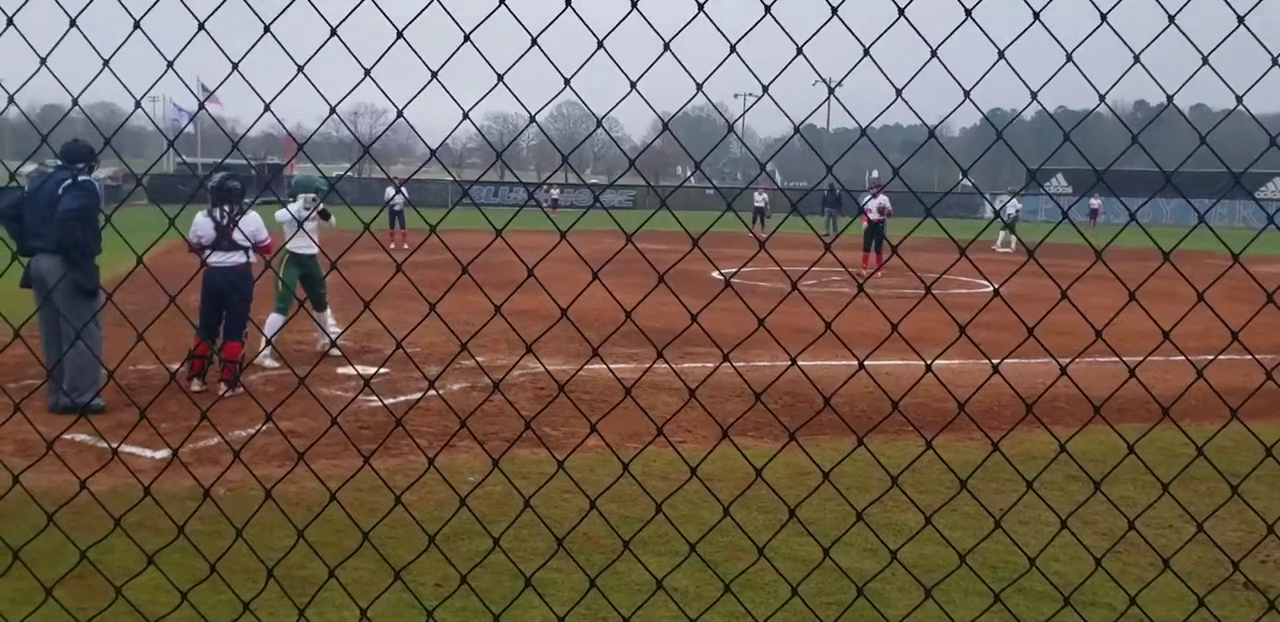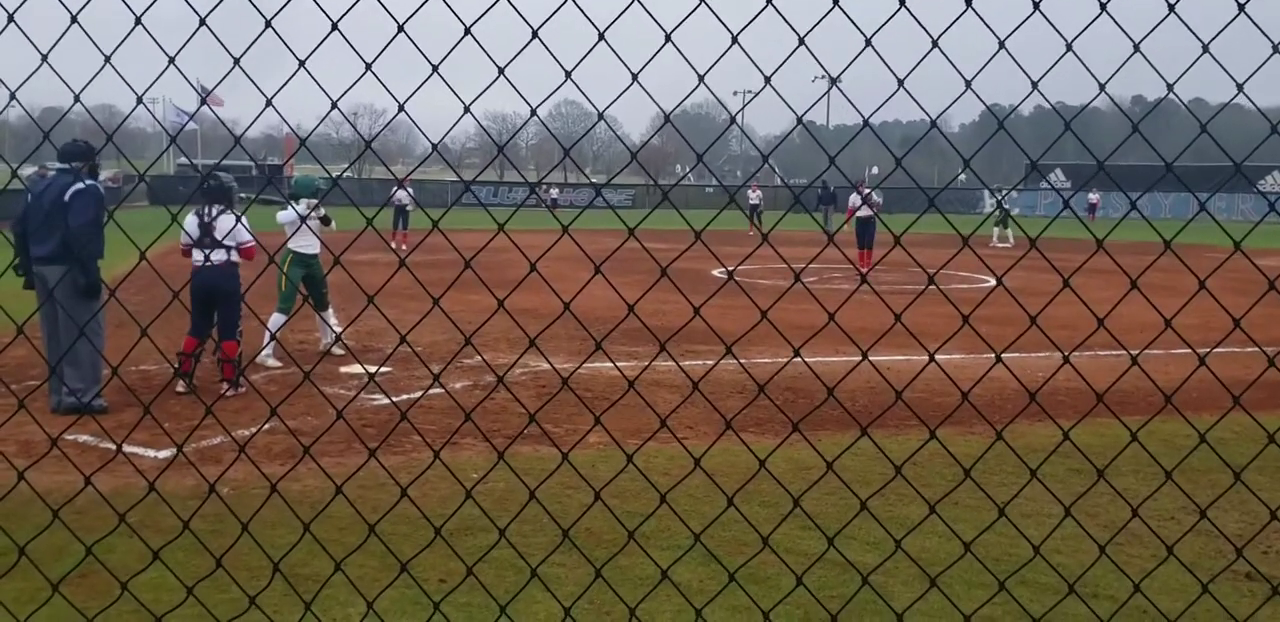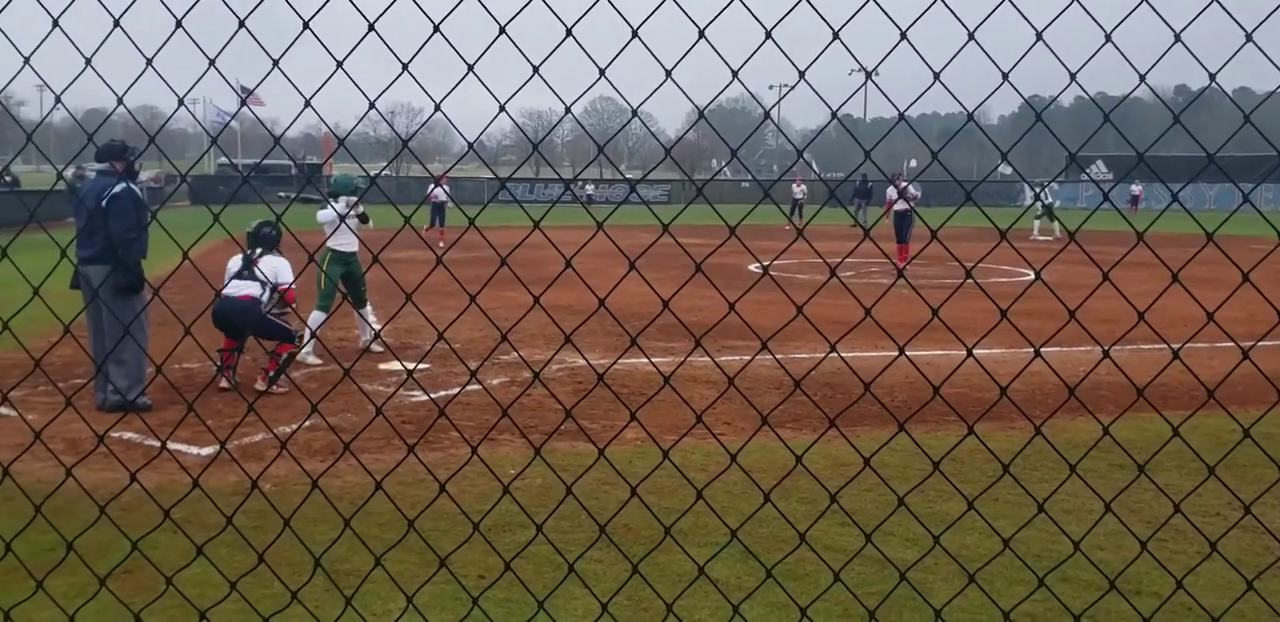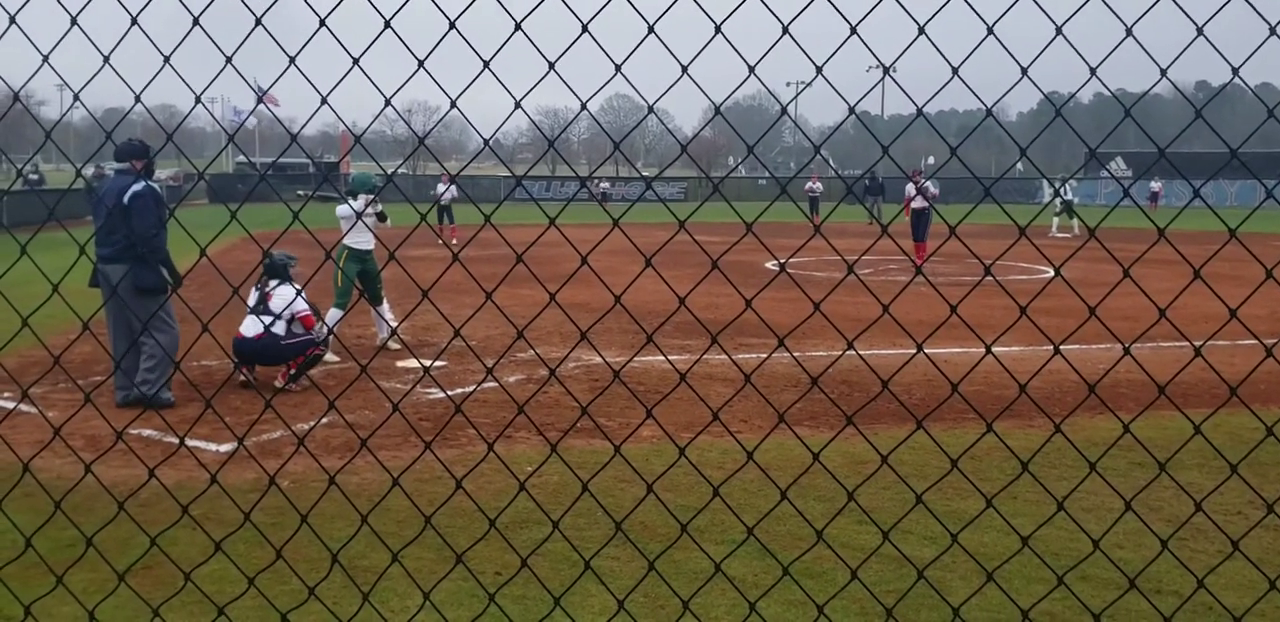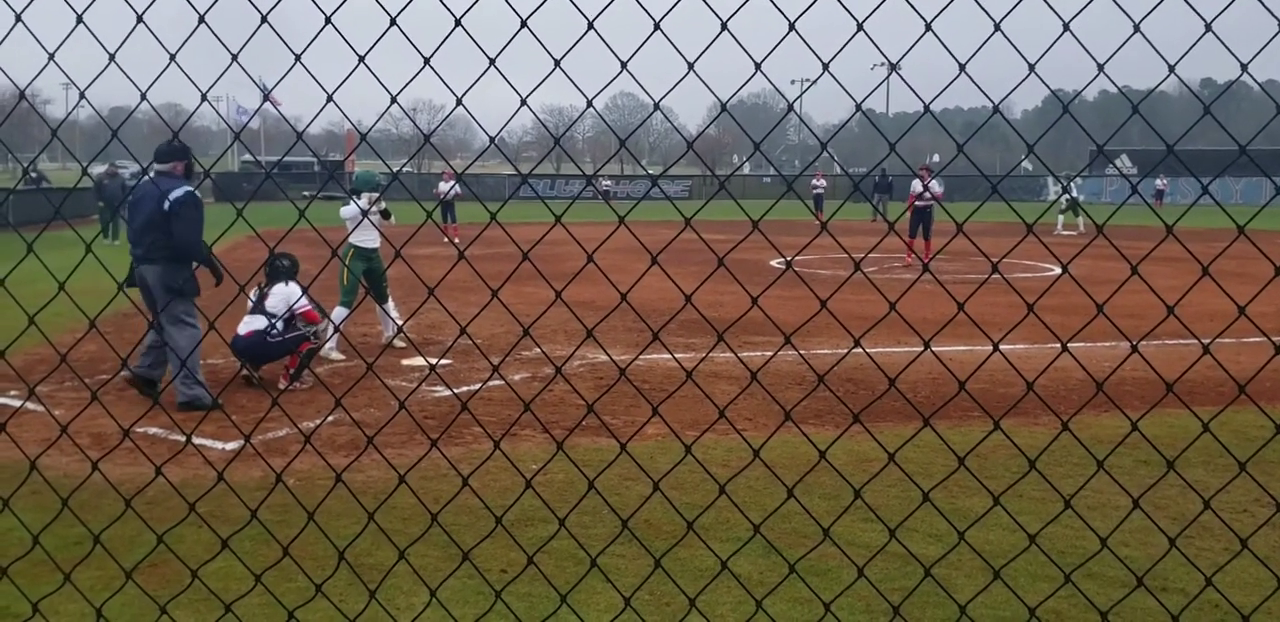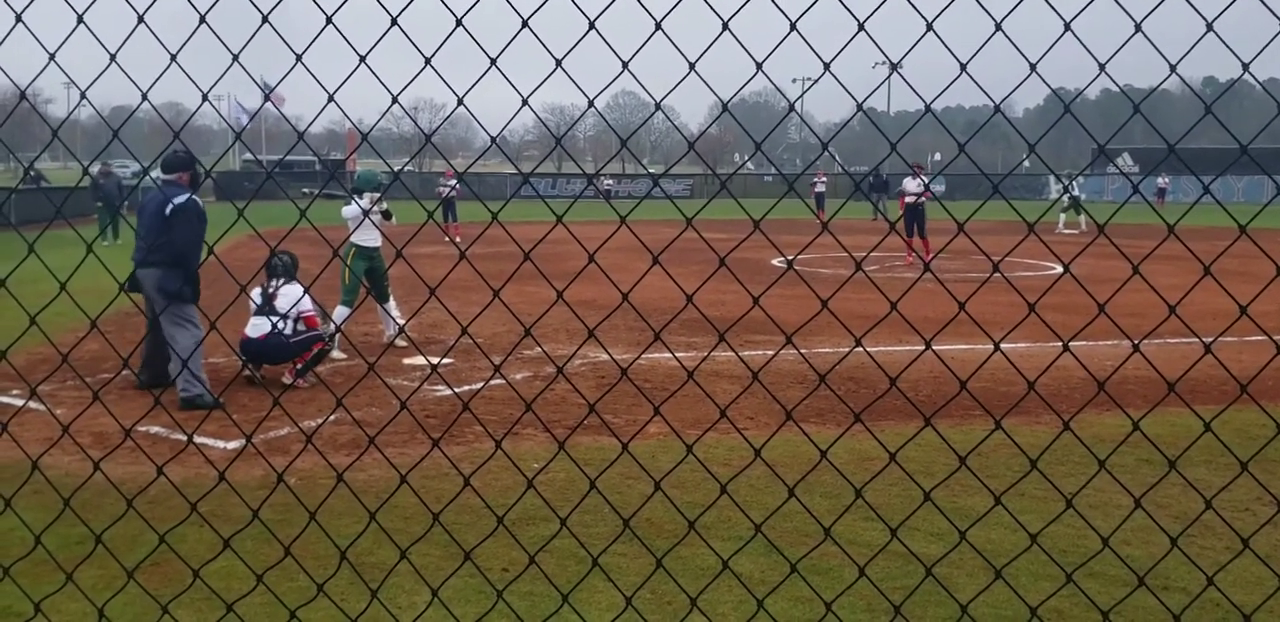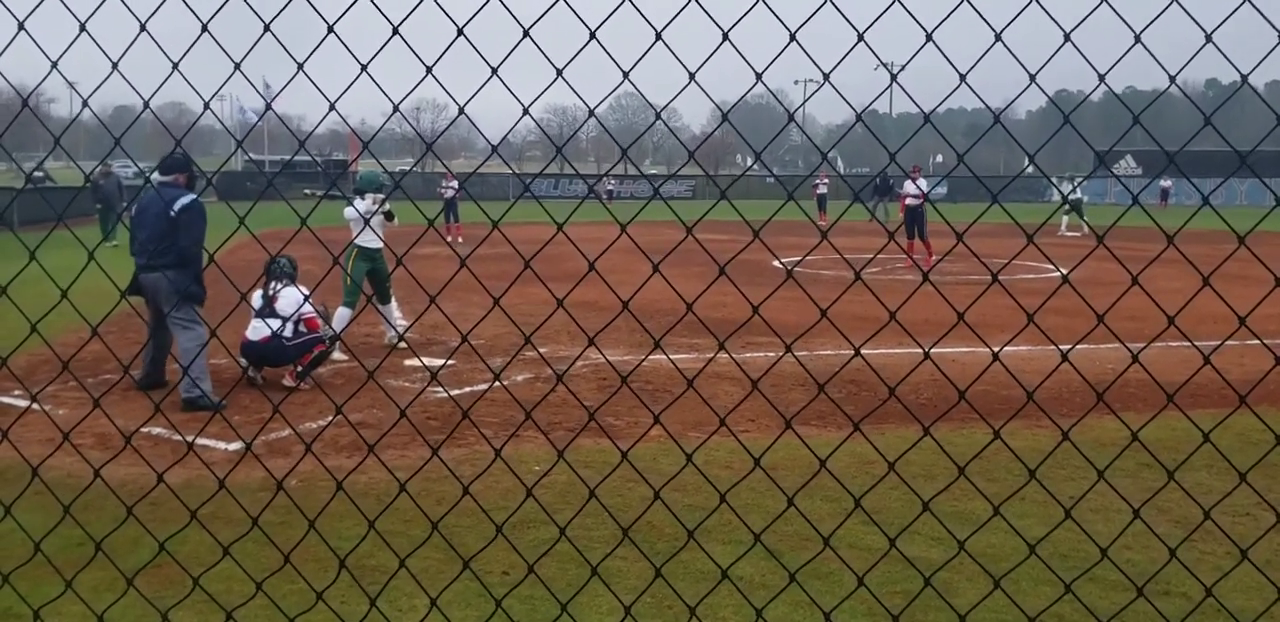
dt=0.7s
person 1, frame 1
left shoulder: (37, 183)
right shoulder: (82, 184)
right elbow: (67, 217)
left wrist: (23, 242)
right wrist: (77, 252)
left hip: (39, 264)
right hip: (68, 266)
left knee: (52, 333)
right knee: (83, 331)
left ankle: (57, 395)
right ankle: (80, 397)
person 1, frame 2
left shoulder: (40, 186)
right shoulder: (85, 188)
left elbow: (20, 227)
right elbow: (81, 232)
left wrist: (25, 258)
right wrist: (90, 272)
left hip: (42, 268)
right hip: (71, 270)
left knee: (54, 335)
right knee: (84, 333)
left ankle: (59, 395)
right ankle: (81, 396)
person 1, frame 3
left shoulder: (88, 188)
right shoulder: (122, 190)
left elbow: (87, 230)
right elbow: (124, 237)
left wrist: (89, 261)
right wrist: (135, 272)
left hip: (88, 268)
right hip: (114, 270)
left knee: (101, 334)
right knee: (129, 332)
left ankle: (105, 393)
right ankle: (125, 394)
person 1, frame 4
left shoulder: (105, 188)
right shoulder: (142, 189)
left elbow: (104, 231)
right elbow: (149, 238)
left wrist: (108, 260)
right wrist: (171, 270)
left hip: (107, 268)
right hip: (136, 269)
left knee: (121, 333)
right knee: (162, 329)
left ankle: (126, 390)
right ankle: (149, 390)
person 1, frame 5
left shoulder: (141, 188)
right shoulder: (182, 194)
left elbow: (133, 230)
right elbow: (188, 241)
right wrist: (212, 264)
left hip: (143, 266)
right hip: (168, 269)
left knee: (163, 323)
right knee: (184, 329)
left ankle: (145, 372)
right ankle: (192, 394)
person 1, frame 6
left shoulder: (152, 198)
right shoulder: (186, 201)
left elbow: (146, 237)
right elbow: (185, 247)
right wrist: (193, 281)
left hip: (146, 270)
right hip: (167, 274)
left knee: (159, 326)
right knee: (187, 331)
left ankle: (151, 375)
right ankle: (193, 392)
person 1, frame 7
left shoulder: (143, 200)
right shoulder: (187, 202)
left elbow: (134, 243)
right elbow: (190, 248)
right wrist: (197, 281)
left hip: (146, 274)
right hip: (173, 276)
left knee: (158, 326)
right knee: (192, 332)
left ankle: (150, 376)
right ankle: (195, 393)
person 2, frame 1
left shoulder: (314, 209)
right shoulder: (290, 209)
left elbow: (331, 221)
right elbow: (279, 217)
left wrist: (318, 206)
right wrist: (300, 204)
left hip: (311, 261)
right hip: (291, 260)
left knee: (321, 303)
right knee: (282, 307)
left ankle: (327, 342)
right ankle: (263, 354)
person 2, frame 2
left shoulder: (314, 209)
right shoulder: (291, 208)
left elbow: (331, 226)
right elbow: (280, 219)
left wrist: (320, 211)
right wrist: (303, 207)
left hip: (313, 260)
right hip: (293, 260)
left knee: (323, 302)
right knee: (284, 307)
left ankle: (328, 342)
right ankle: (265, 353)
person 2, frame 3
left shoulder: (352, 208)
right shoulder: (331, 208)
left elbow: (368, 224)
right elbow: (321, 218)
left wrist: (358, 209)
right wrist: (342, 205)
left hip: (352, 258)
right hip: (333, 258)
left knee: (361, 300)
right knee: (324, 304)
left ankle: (367, 339)
right ankle: (305, 351)
person 2, frame 4
left shoulder: (370, 207)
right shoulder: (348, 205)
left elbow: (386, 223)
right elbow: (340, 213)
left wrist: (377, 207)
right wrist: (362, 202)
left hip: (368, 256)
right hip: (349, 256)
left knee: (378, 298)
right knee: (341, 302)
left ankle: (384, 337)
person 2, frame 5
left shoulder: (374, 205)
right shoulder: (352, 204)
left elbow: (390, 221)
right elbow: (344, 214)
left wrist: (381, 205)
right wrist: (365, 201)
left hip: (373, 254)
right hip: (354, 254)
left knee: (383, 296)
right knee: (347, 300)
left ankle: (390, 335)
right ankle: (328, 346)
person 2, frame 6
left shoulder: (375, 205)
right shoulder: (353, 204)
left elbow: (391, 221)
right elbow: (346, 214)
left wrist: (382, 206)
right wrist: (367, 201)
left hip: (375, 253)
right hip: (356, 253)
left knee: (384, 295)
right knee: (348, 299)
left ankle: (391, 334)
right ankle: (331, 344)
person 2, frame 7
left shoulder: (378, 205)
right shoulder: (356, 204)
left elbow: (392, 221)
right elbow: (349, 214)
left wrist: (385, 207)
right wrist: (370, 202)
left hip: (377, 255)
right hip: (358, 254)
left knee: (385, 296)
right knee: (350, 300)
left ankle: (392, 336)
right ankle: (331, 346)
person 3, frame 1
left shoulder: (202, 218)
right shoulder: (251, 217)
left elbow: (193, 246)
right elbow: (266, 248)
left hip: (212, 276)
right hip: (240, 276)
left knee: (206, 327)
right knee: (235, 330)
left ankle: (196, 378)
right ankle: (228, 383)
person 3, frame 2
left shoulder: (192, 217)
right shoulder: (235, 218)
left elbow: (185, 251)
right elbow: (249, 253)
left hip: (199, 276)
right hip: (225, 275)
left knee: (198, 327)
right knee: (229, 329)
left ankle: (183, 379)
right ankle: (230, 382)
person 3, frame 3
left shoulder: (236, 259)
right shoulder: (279, 262)
right elbow: (289, 298)
right wrist: (277, 305)
left hip: (220, 309)
right hip: (247, 309)
left knee: (236, 332)
right knee: (293, 337)
left ankle: (225, 374)
right ankle: (267, 380)
person 3, frame 4
left shoulder: (257, 287)
right shoulder: (292, 289)
right elbow: (309, 325)
left hip: (240, 347)
right hip: (267, 349)
right knee: (321, 339)
left ankle: (245, 369)
right ankle: (288, 378)
person 3, frame 5
left shoulder: (257, 290)
right shoulder: (291, 287)
right elbow: (312, 319)
left hip: (238, 345)
right hip: (258, 345)
right knee: (312, 333)
left ankle: (251, 367)
right ankle: (290, 378)
person 3, frame 6
left shoulder: (257, 291)
right shoulder: (298, 289)
right elbow: (312, 324)
right wrist: (319, 319)
left hip: (247, 347)
right hip: (274, 348)
right knee: (326, 337)
left ankle: (253, 366)
right ankle: (295, 374)
person 3, frame 7
left shoulder: (258, 293)
right shoulder: (298, 291)
right elbow: (313, 326)
right wrist: (323, 323)
left hip: (248, 349)
right hip: (275, 350)
right knee: (327, 337)
left ankle: (254, 368)
right ankle: (296, 376)
